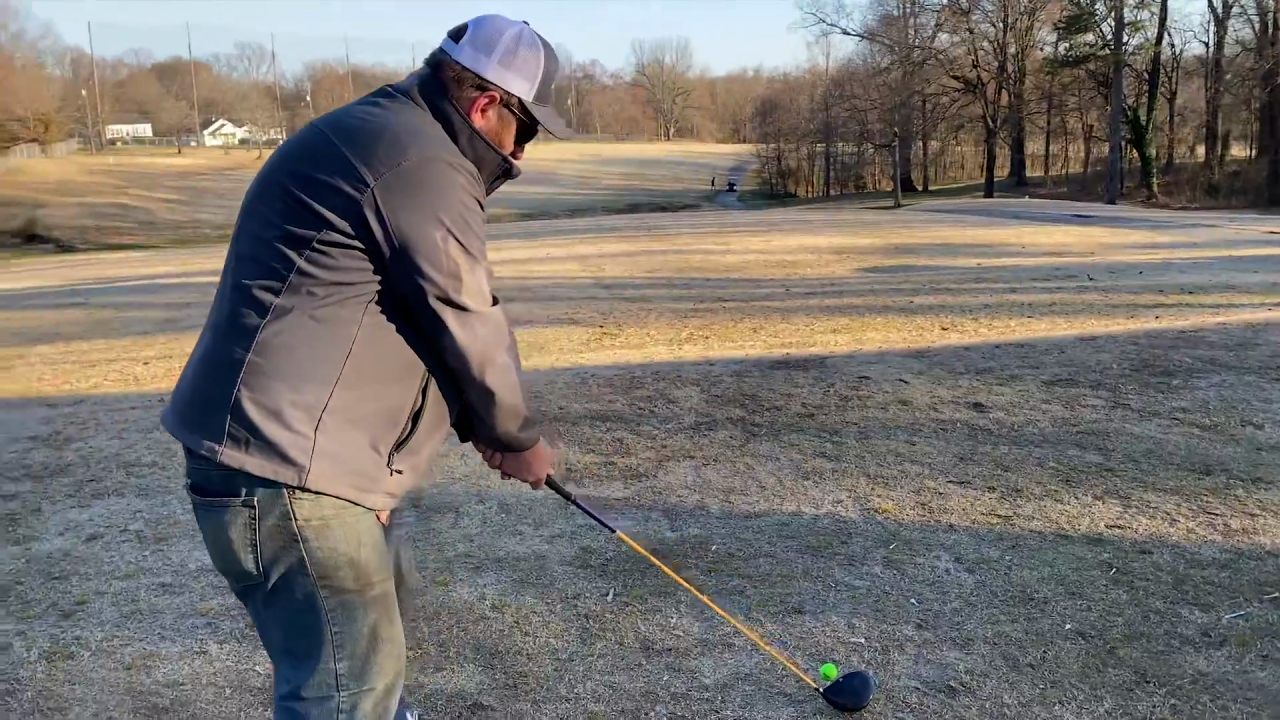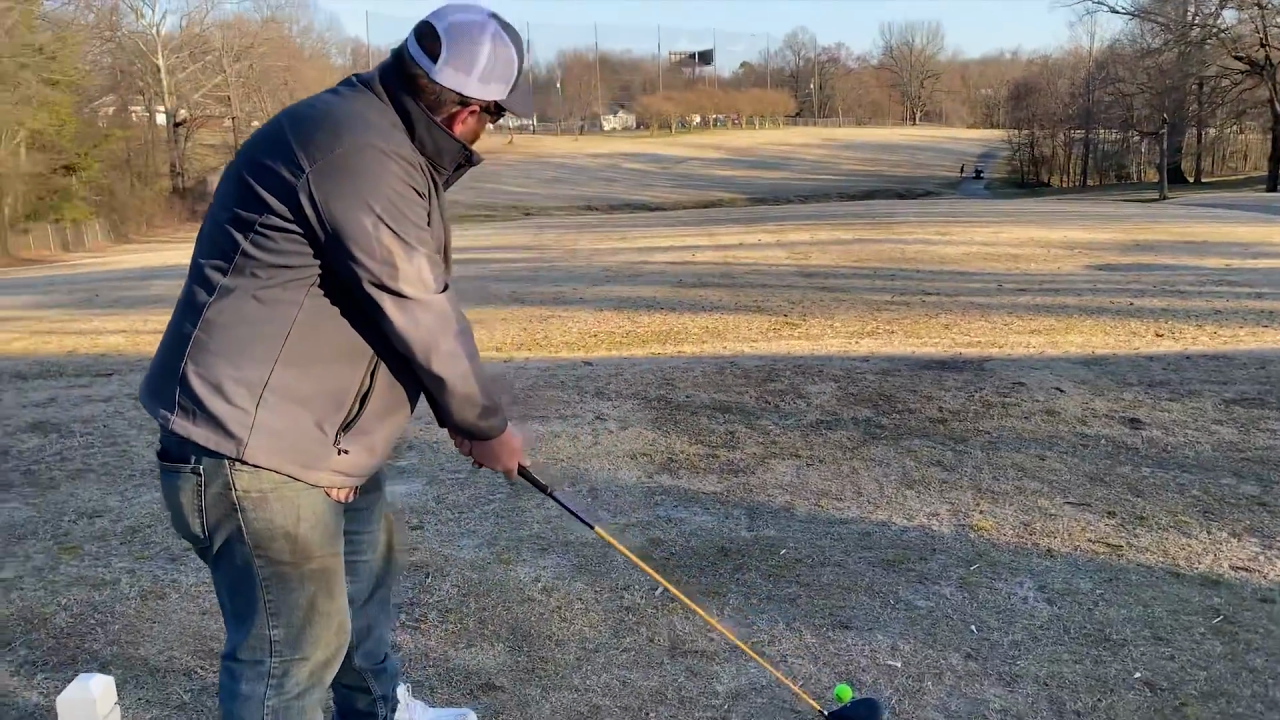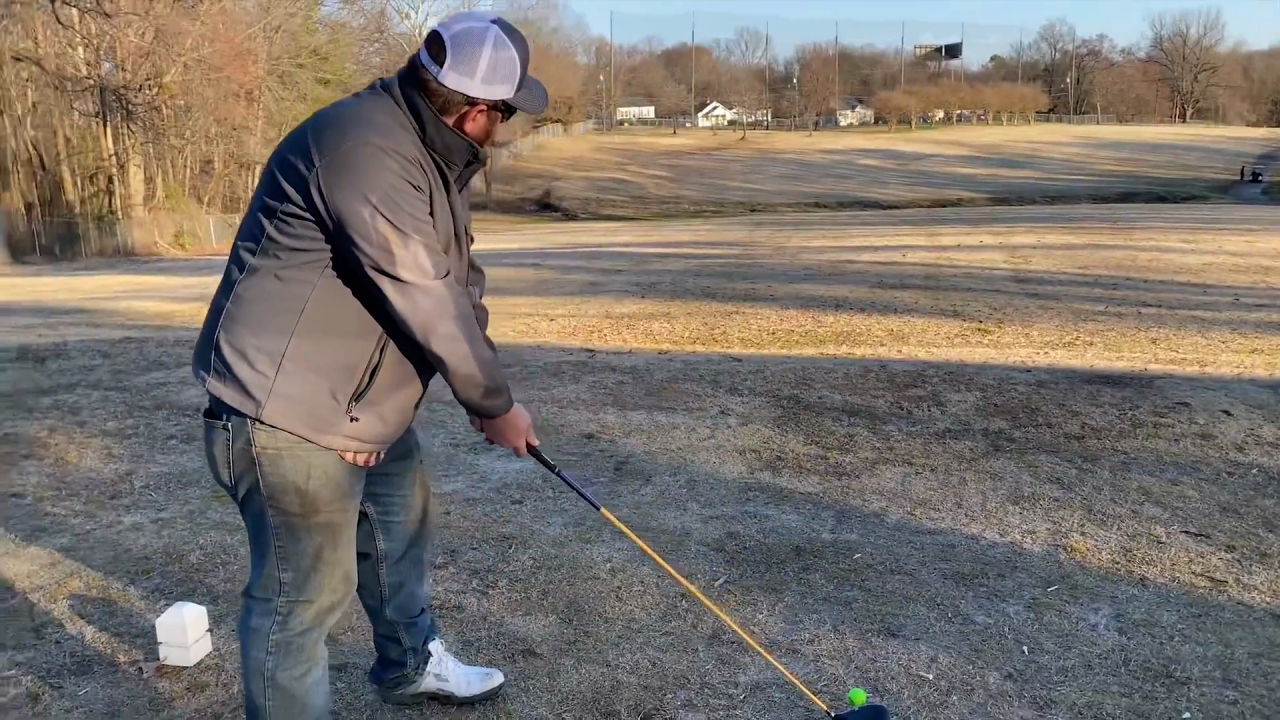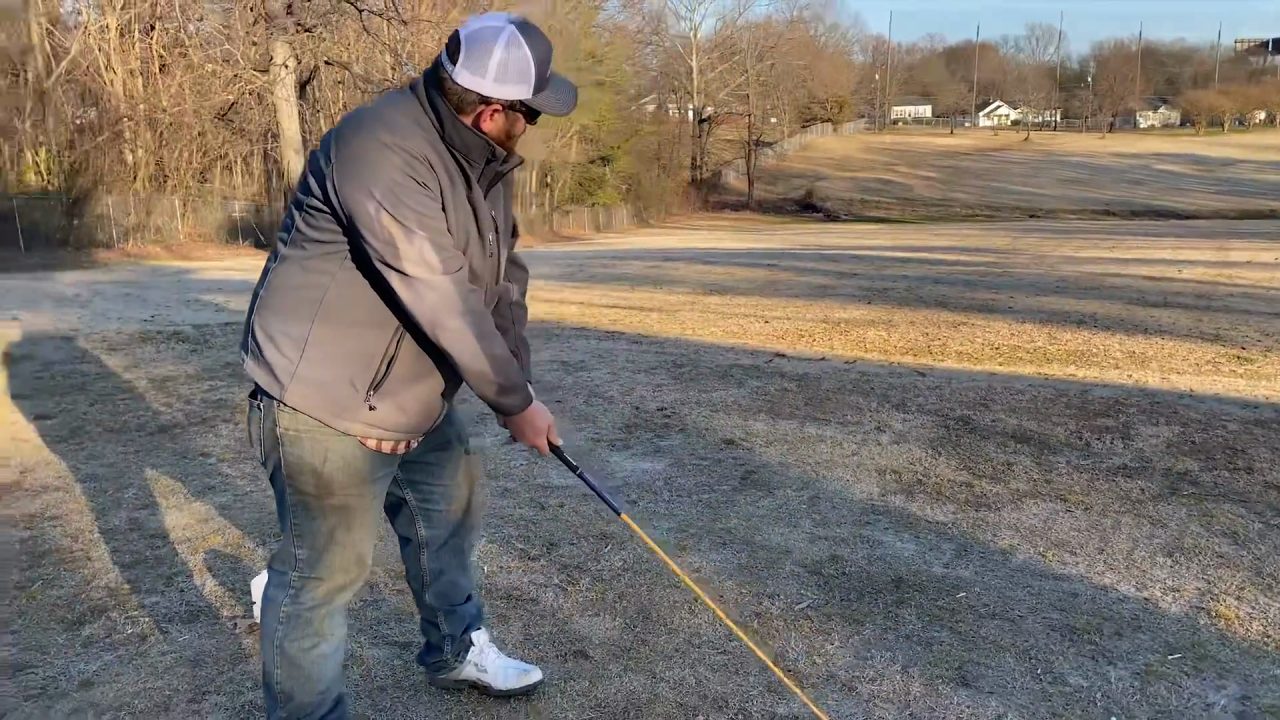
dt=1s
person 1, frame 1
left shoulder: (377, 135)
right shoulder: (422, 165)
left elbow: (422, 314)
right elbow: (467, 326)
left wrist: (479, 426)
right wrist: (517, 437)
left hip: (292, 446)
right hip: (286, 463)
left knee: (372, 621)
person 1, frame 2
left shoulder: (387, 141)
right shoulder: (361, 154)
left elbow: (424, 302)
right elbow: (419, 317)
left wrist: (463, 413)
right wrist: (487, 425)
left hip: (322, 429)
right hip: (254, 442)
left knee: (363, 575)
right knee: (292, 648)
person 1, frame 3
left shoulder: (429, 148)
right shoulder: (366, 149)
left elbow: (459, 283)
right elbow: (426, 304)
left wrist: (486, 392)
right wrist: (495, 404)
left hip: (364, 403)
right hip: (290, 413)
left knee: (399, 530)
right knee: (302, 594)
person 1, frame 4
left shoulder: (482, 155)
right shoulder: (383, 151)
left elbow: (503, 271)
right elbow: (443, 303)
left wrist: (517, 379)
right wrist: (515, 402)
left hip: (417, 395)
right hip: (329, 402)
left knee: (446, 516)
right knee: (323, 572)
left ankle: (456, 649)
